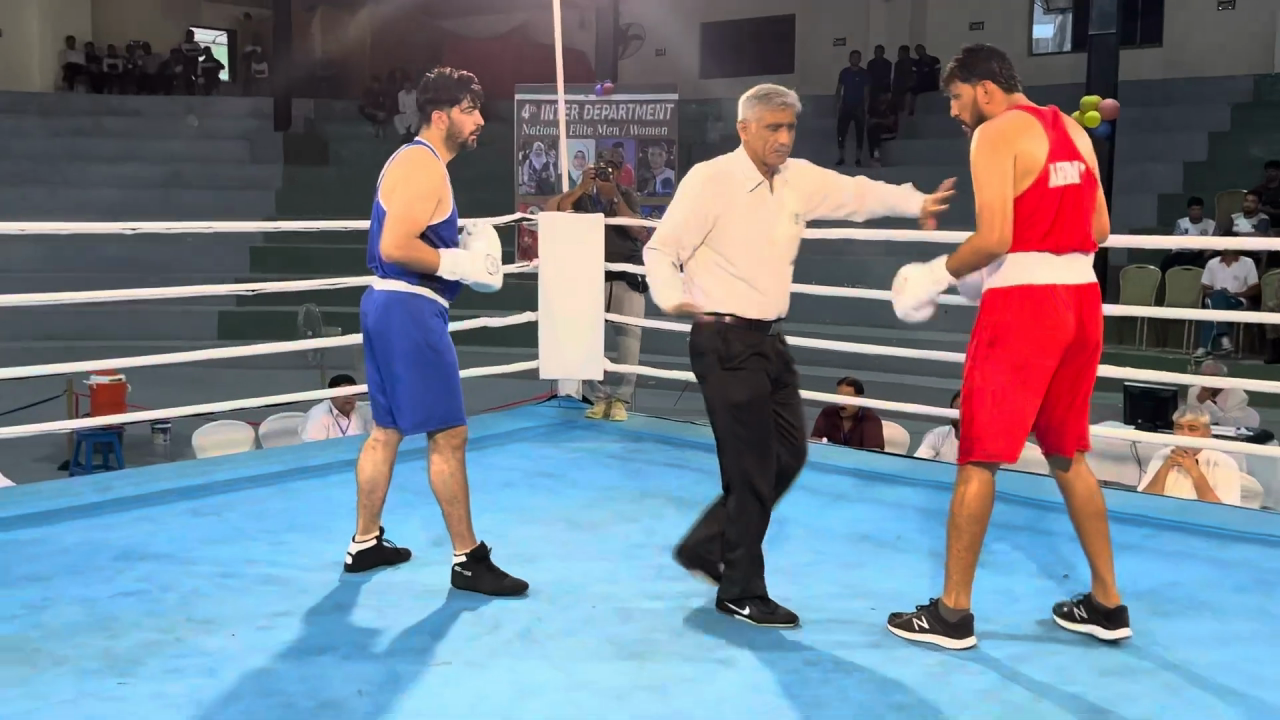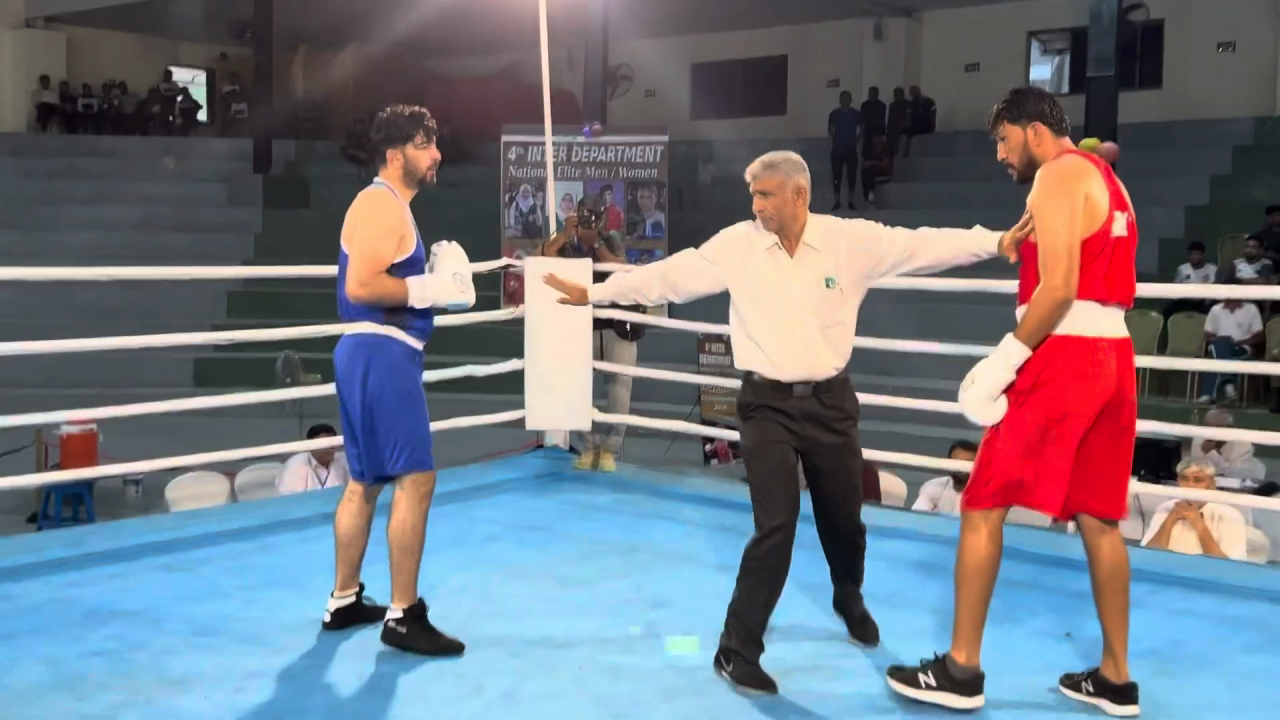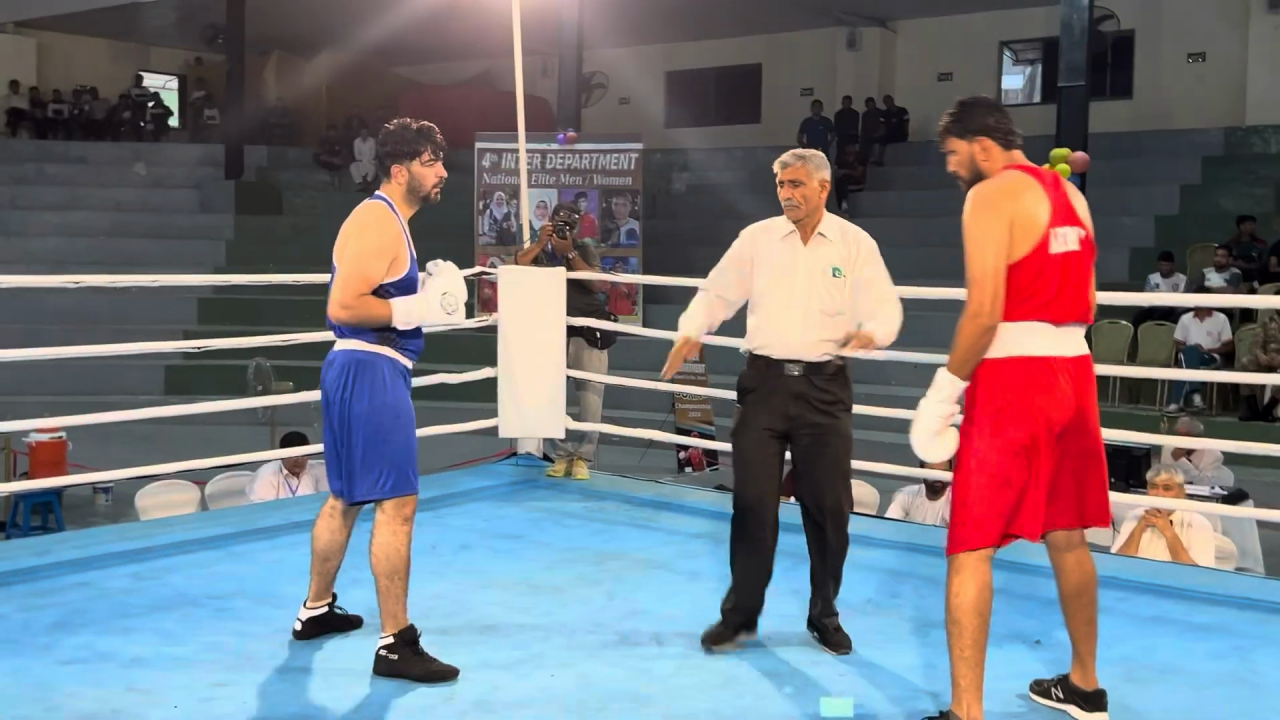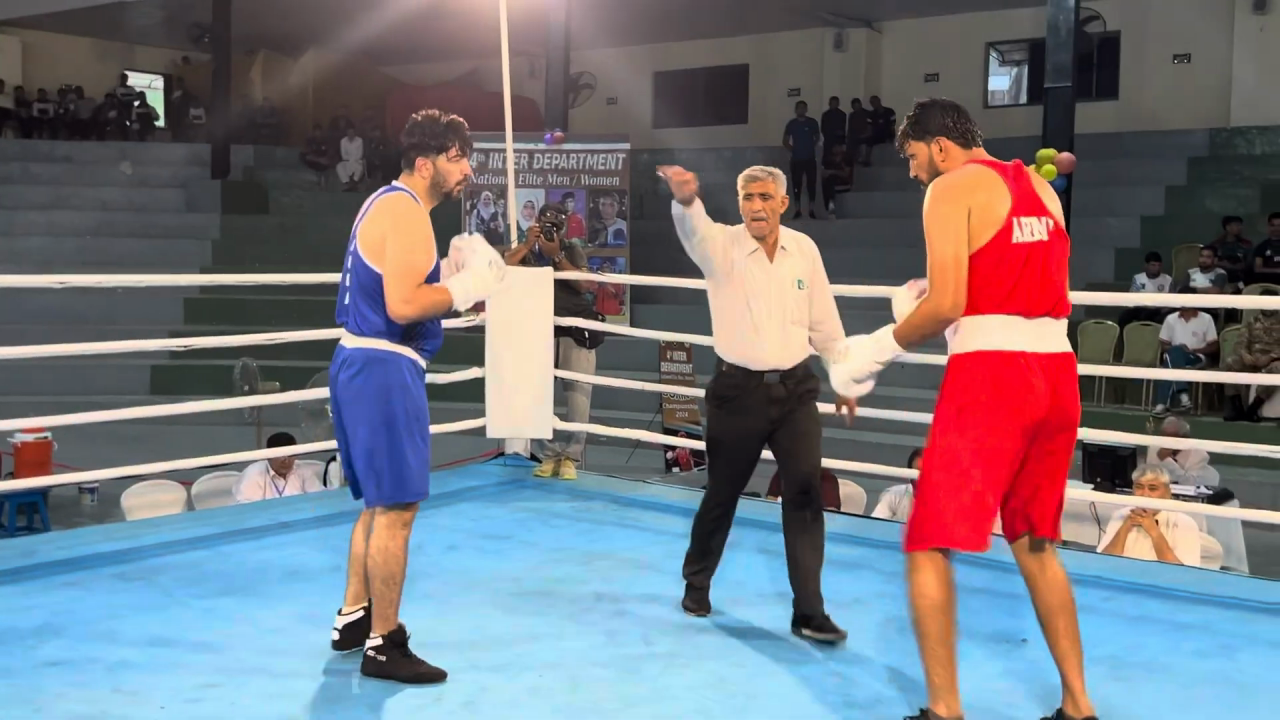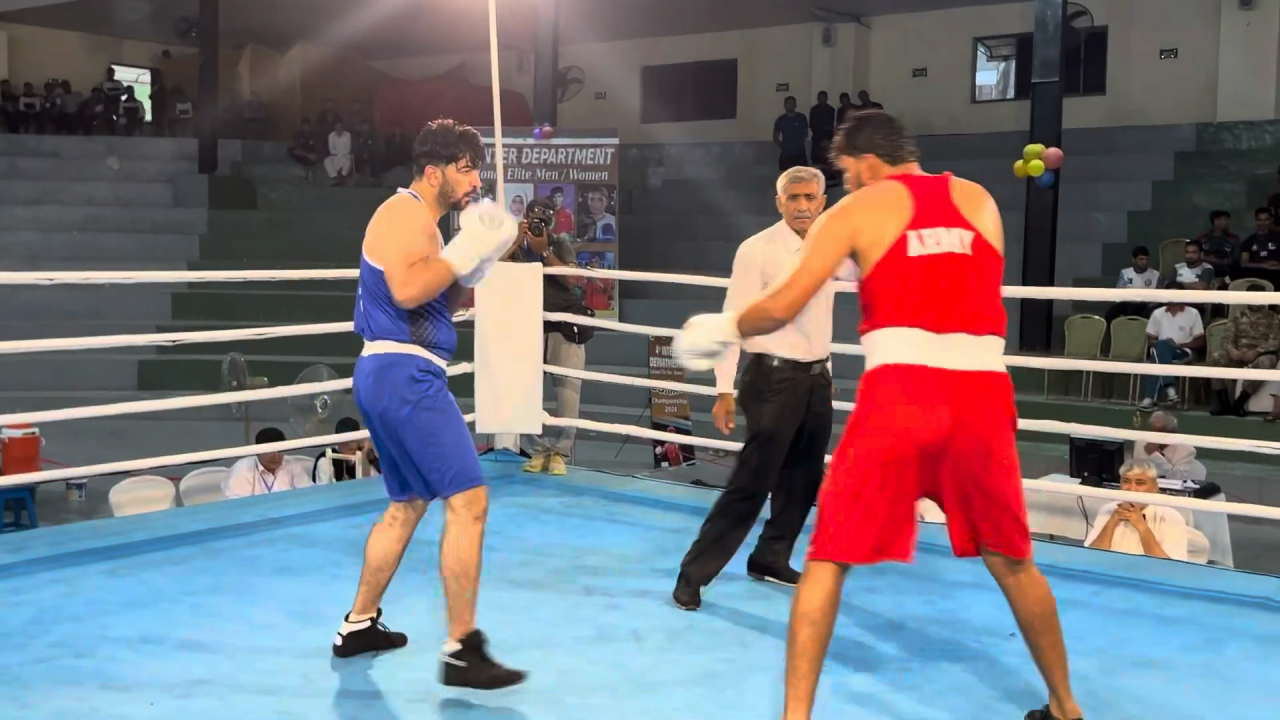
dt=0.4s
person 1, frame 1
left shoulder: (995, 135)
right shoulder: (1073, 131)
left elbow: (995, 238)
right elbow: (1098, 230)
left wrist: (938, 273)
left hip: (1022, 305)
right hip: (1080, 300)
left knee: (978, 459)
right knee: (1068, 456)
left ankle: (953, 611)
right ankle: (1106, 603)
person 1, frame 2
left shoulder: (1057, 177)
right shoulder: (1106, 180)
left elbow: (1058, 287)
left wrist: (1003, 358)
left hip: (1063, 356)
right hip: (1112, 357)
left knee: (984, 506)
right knee: (1100, 520)
left ankle: (961, 669)
person 1, frame 3
left shoulder: (991, 197)
right shoulder: (1070, 195)
left elbow: (984, 313)
right elbow: (1086, 305)
left wrist: (944, 390)
left hip: (1013, 381)
right hip: (1073, 375)
left knee: (971, 549)
right knee: (1067, 536)
person 1, frame 4
left shoulder: (952, 188)
right shoulder: (1037, 188)
left elbow: (946, 302)
left wrist: (881, 345)
left hip: (990, 377)
right hip: (1054, 376)
left knee: (929, 545)
right knee: (1037, 545)
person 1, frame 5
left shoulder: (859, 208)
right shoulder: (980, 200)
left elbow: (783, 305)
left wrist: (722, 329)
left hip: (898, 398)
right hip: (981, 397)
left knee: (826, 560)
right knee: (1010, 560)
person 2, frame 1
left shoulder: (415, 162)
right shoulder: (423, 165)
right elbow: (393, 246)
left wrist: (462, 249)
right wrist: (460, 265)
left hip: (392, 305)
right hip: (408, 310)
left knee: (387, 429)
right knee: (448, 435)
left ankle: (365, 543)
right ankle: (467, 559)
person 2, frame 2
left shoulder: (389, 205)
right shoulder: (381, 204)
right elbow: (361, 286)
left wrist: (433, 275)
right wrist: (430, 288)
left hip: (376, 354)
right hip: (380, 354)
left knee: (365, 481)
right knee: (416, 479)
left ankle: (344, 600)
right ankle: (402, 614)
person 2, frame 3
left shoulder: (386, 220)
right shoulder: (378, 222)
right elbow: (343, 308)
left wrist: (424, 293)
right wrist: (415, 310)
left hip: (362, 369)
right hip: (371, 371)
left knee: (347, 496)
right knee: (397, 504)
left ankle: (315, 609)
right ankle: (395, 644)
person 2, frame 4
left shoulder: (388, 204)
right shoulder: (406, 213)
right elbow: (404, 307)
left wrist: (452, 268)
right wrist: (468, 285)
left hip: (361, 363)
right hip: (384, 369)
left knee: (381, 504)
right knee: (397, 509)
left ankle: (354, 619)
right ankle: (382, 646)
person 2, frame 5
left shoulder: (420, 219)
right shoulder: (405, 212)
left elbow: (437, 300)
right elbow: (408, 292)
left wrist: (476, 261)
right wrist: (466, 248)
left hip: (400, 375)
right hip: (403, 375)
left knee: (406, 503)
right knee: (466, 500)
left ankle: (359, 626)
right ankle: (463, 649)
person 3, frame 1
left shoulder: (799, 178)
right shoulder: (709, 180)
left elbow: (854, 192)
right elbow: (663, 251)
left wrist: (915, 202)
right wrist: (674, 299)
left hip: (769, 338)
right hip: (728, 343)
left knee: (789, 455)
right knee: (753, 467)
left ankle: (705, 546)
right ankle: (741, 592)
person 3, frame 2
left shoulder: (851, 240)
right shoulder: (736, 245)
left elbow: (923, 245)
right elbow: (672, 275)
left wrist: (995, 241)
right wrist: (595, 292)
left hip: (830, 400)
right hip: (767, 403)
left knee: (842, 519)
right knee: (775, 523)
left ankle: (849, 601)
right ankle: (737, 650)
person 3, frame 3
left shoulder: (854, 242)
right shoulder: (757, 238)
left elbow: (885, 305)
right elbow: (717, 295)
left wrist: (870, 332)
right wrist: (690, 332)
left hip: (824, 386)
right hip: (765, 383)
left knee: (828, 508)
right knee: (752, 501)
left ankle: (824, 614)
right ankle: (741, 612)
person 3, frame 4
left shoulder: (805, 250)
right shoulder: (721, 244)
left elbow: (824, 320)
right elbow: (691, 232)
right wrist: (686, 200)
left hip: (797, 386)
right hip: (739, 388)
left knee: (805, 489)
right knee: (723, 492)
left ankle: (809, 609)
right ankle: (697, 581)
person 3, frame 5
right shoulder: (758, 250)
right wrist: (725, 389)
left hip: (817, 378)
right hip: (772, 378)
left knee: (806, 480)
right knee: (753, 480)
left ankle: (771, 558)
right ankle: (696, 571)
person 4, frame 1
left shoulder: (627, 196)
right shoulder: (583, 195)
left elbow: (640, 232)
right elbow: (552, 209)
left wrist: (614, 198)
right wrist: (581, 188)
left hip: (626, 280)
left knee: (628, 339)
left ankle: (620, 398)
right ankle: (599, 397)
person 4, frame 2
left shoulder: (611, 241)
right shoulder: (565, 243)
left wrist: (596, 244)
right wrist: (565, 236)
left hip: (617, 326)
left knee: (619, 388)
left ankle: (609, 449)
right ankle: (588, 447)
person 4, frame 3
left shoulder: (584, 249)
right shoulder: (539, 250)
left elbow: (597, 284)
left wrist: (570, 254)
right wrist: (540, 244)
left hip: (588, 333)
left knee: (590, 396)
left ankle: (582, 457)
right ankle: (561, 455)
person 4, frame 4
left shoulder: (572, 250)
right shoulder: (526, 250)
left elbow: (584, 285)
left wrist: (557, 256)
right wrist: (528, 244)
left hip: (576, 332)
left knee: (578, 395)
left ankle: (570, 457)
right ankle: (549, 455)
person 4, frame 5
left shoulder: (560, 245)
right shoulder: (515, 246)
left elbow: (571, 280)
left wrist: (544, 251)
right wrist: (516, 239)
left hip: (565, 327)
left knee: (567, 391)
left ankle: (559, 453)
right ankle: (538, 451)
